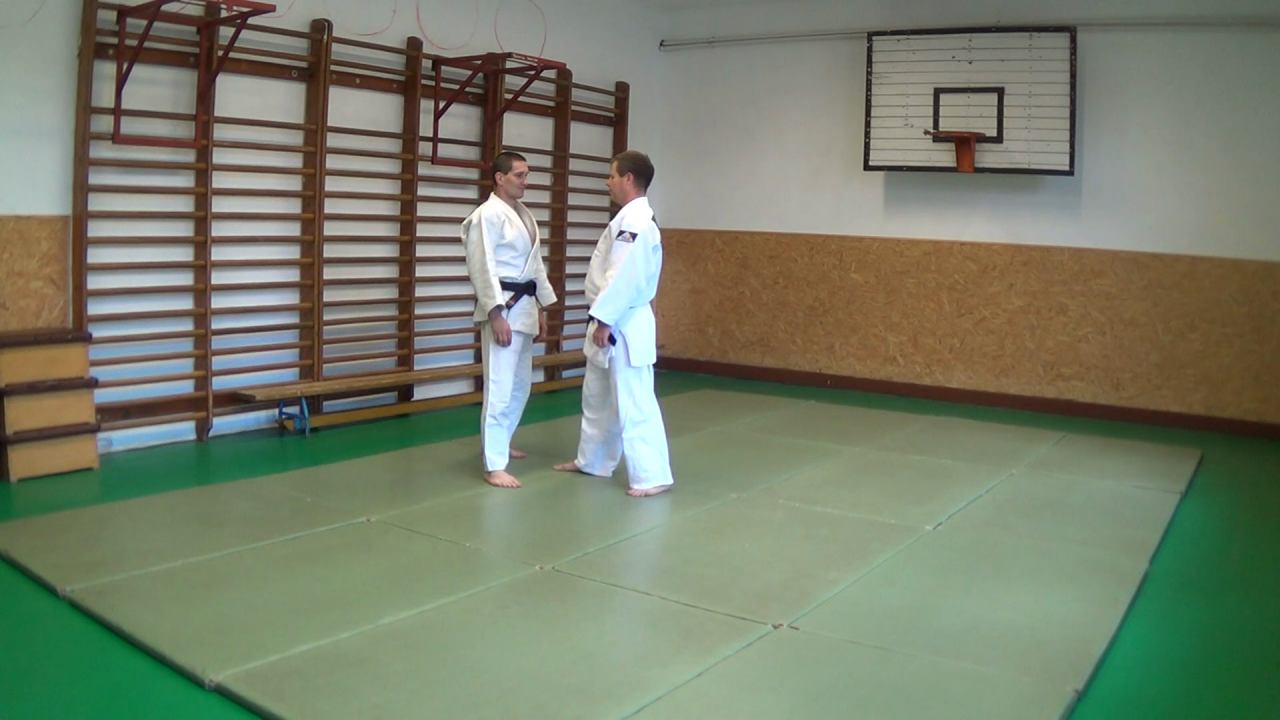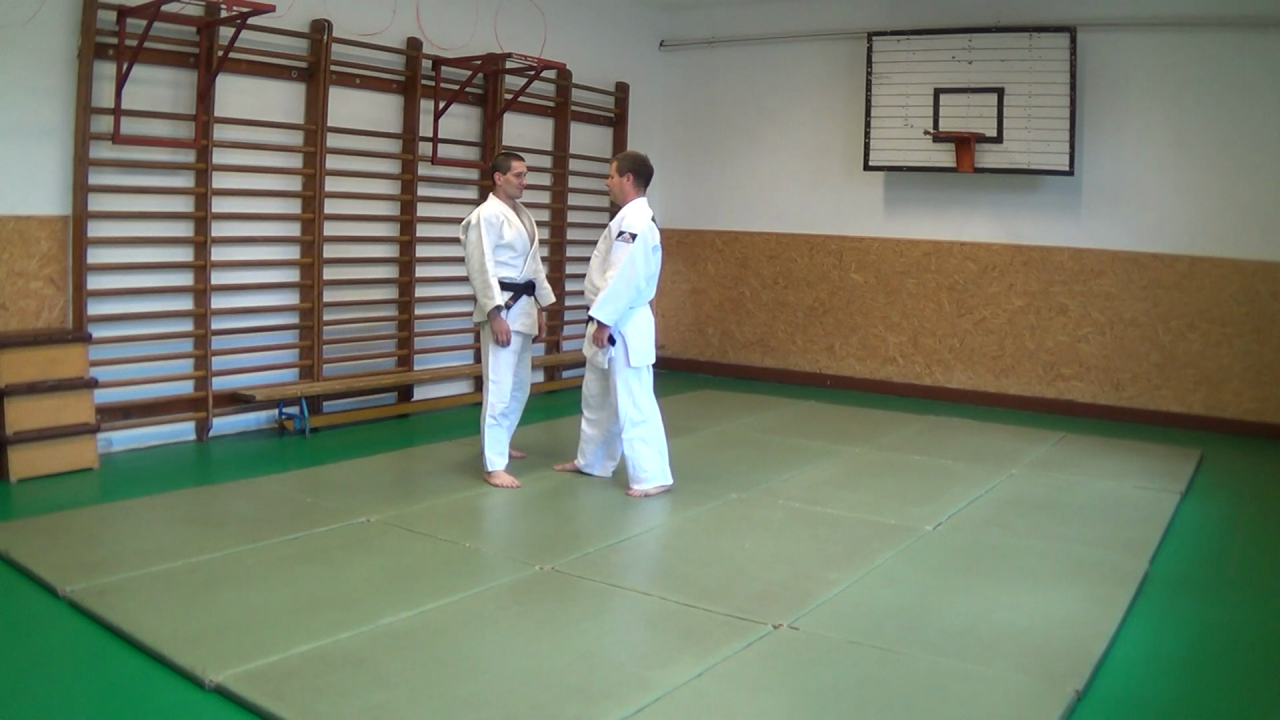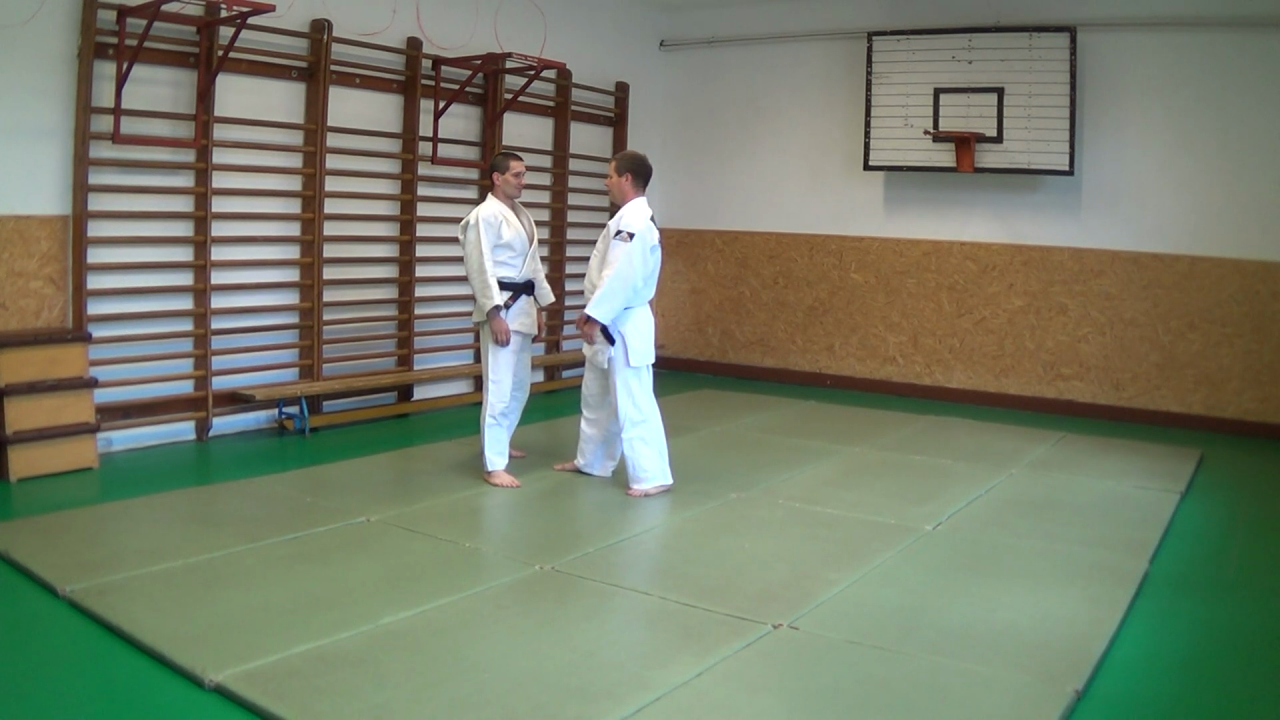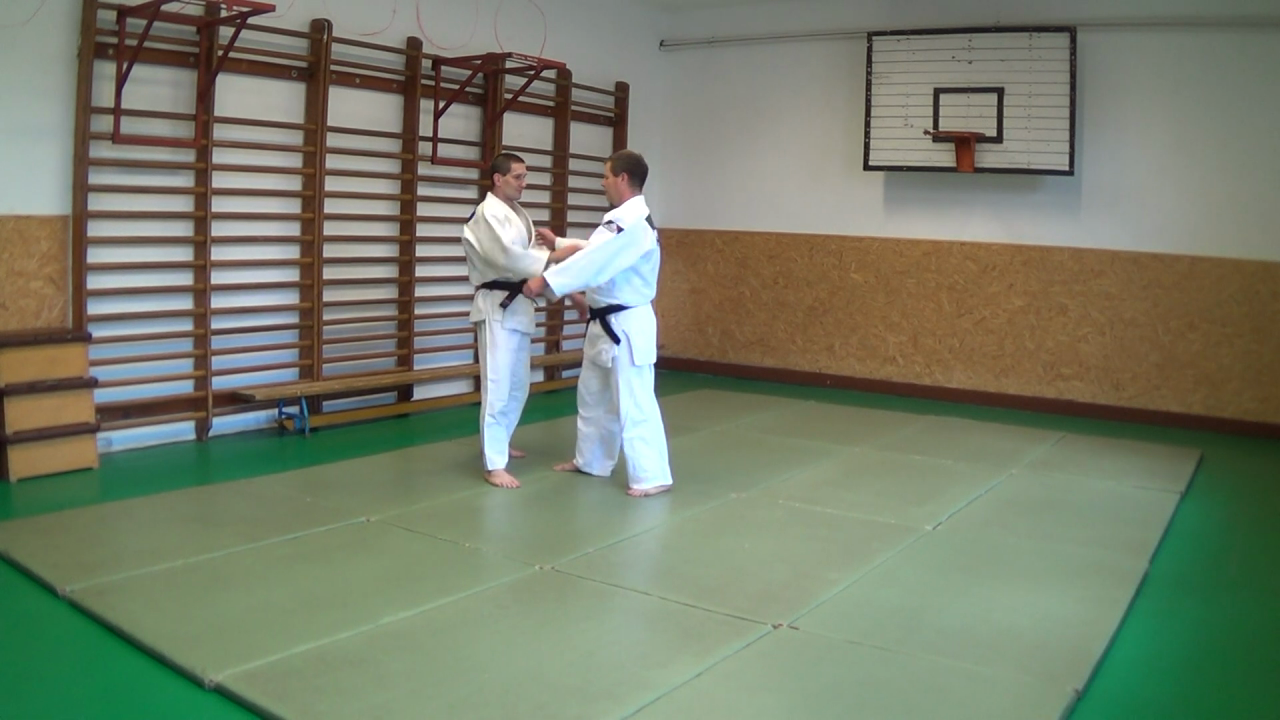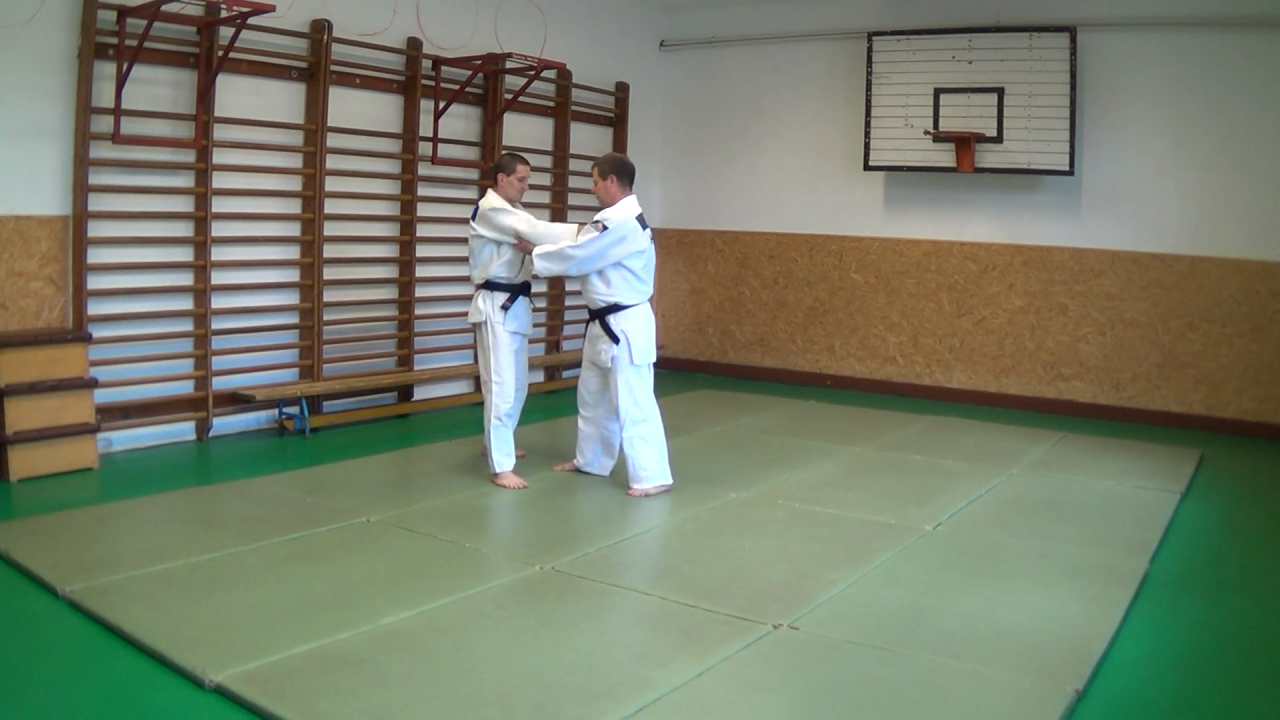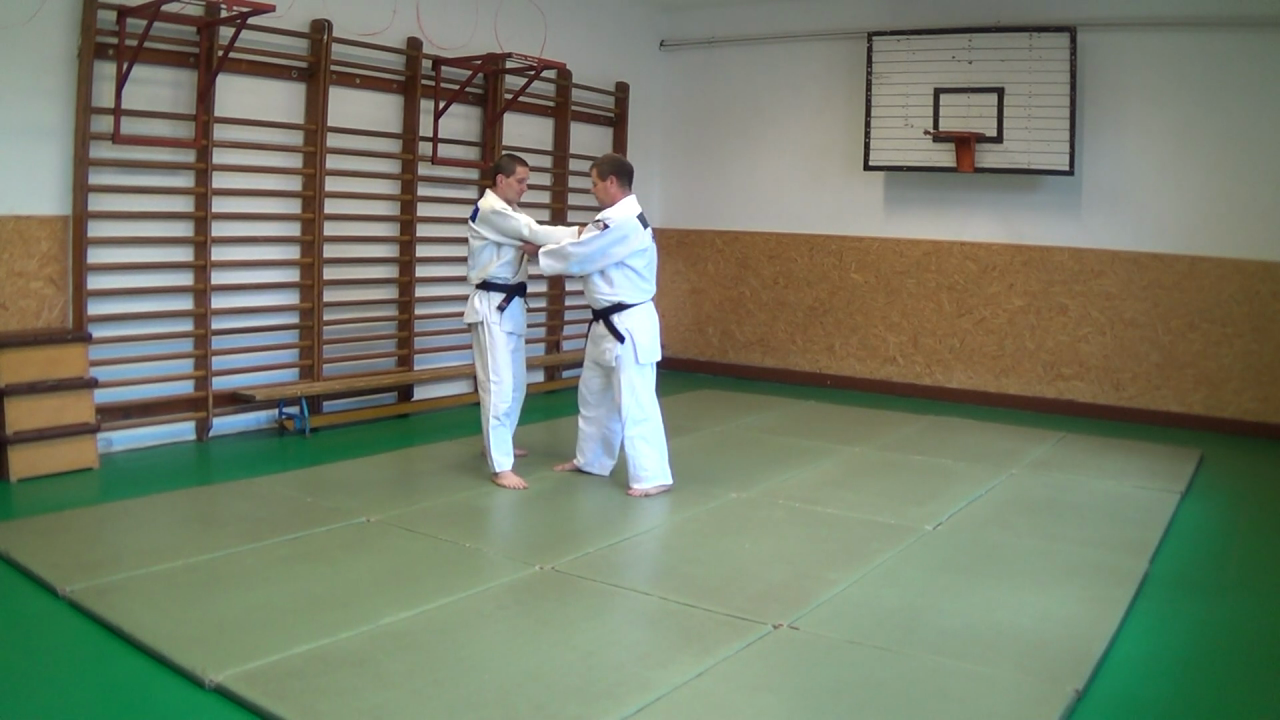
dt=0.4s
person 1, frame 1
left shoulder: (634, 221)
right shoulder: (631, 218)
left elbow: (624, 278)
left wrist: (604, 320)
left hip: (624, 326)
right hip: (614, 323)
left knee: (635, 404)
right knee: (598, 397)
left ankle: (652, 476)
right ankle: (592, 461)
person 1, frame 2
left shoulder: (634, 221)
right shoulder: (630, 218)
left elbow: (624, 278)
left wrist: (603, 320)
left hip: (623, 326)
right hip: (614, 323)
left knee: (633, 404)
right knee: (597, 397)
left ankle: (651, 476)
right ankle: (591, 461)
person 1, frame 3
left shoulder: (633, 221)
right shoulder: (631, 218)
left elbow: (621, 277)
left wrist: (592, 314)
right wrist: (594, 312)
left hip: (623, 326)
right hip: (612, 323)
left knee: (633, 404)
right knee: (596, 397)
left ankle: (651, 476)
right ankle: (591, 461)
person 1, frame 4
left shoulder: (629, 221)
right shoulder: (627, 218)
left elbow: (594, 261)
right elbow: (593, 252)
left wrist: (547, 279)
right wrist: (558, 243)
left hip: (626, 326)
right hip: (607, 324)
left knee: (634, 403)
right knee: (593, 395)
left ankle: (651, 476)
right ankle: (591, 460)
person 1, frame 5
left shoulder: (620, 222)
right shoulder: (622, 219)
left elbow: (576, 257)
right elbow: (586, 254)
left wrist: (534, 252)
right wrist: (542, 249)
left hip: (625, 325)
right hip: (606, 324)
left knee: (633, 403)
right knee: (593, 395)
left ankle: (651, 476)
right ankle: (591, 460)
person 1, frame 6
left shoulder: (621, 223)
right shoulder: (622, 218)
left elbow: (578, 257)
right elbow: (589, 255)
left wrist: (540, 252)
right wrist: (546, 251)
left hip: (629, 325)
right hip: (609, 324)
left knee: (635, 402)
right knee: (594, 395)
left ankle: (651, 476)
right ankle: (591, 459)
person 2, frame 1
left shoulder: (523, 214)
right shoulder: (487, 215)
right elbow: (482, 268)
left wrist: (540, 308)
right wrist: (496, 314)
left hip: (524, 306)
right hip: (501, 307)
left knee: (520, 384)
right knee: (500, 387)
left ankle: (500, 443)
right ankle: (494, 465)
person 2, frame 2
left shoulder: (523, 215)
right shoulder: (486, 216)
right elbow: (481, 269)
left wrist: (540, 308)
right wrist: (495, 314)
left hip: (524, 306)
right hip: (501, 307)
left knee: (519, 384)
right knee: (499, 387)
left ankle: (500, 443)
right ankle: (494, 465)
person 2, frame 3
left shoulder: (521, 215)
right shoulder: (484, 216)
right elbow: (480, 270)
left wrist: (539, 307)
right wrist: (495, 314)
left hip: (523, 306)
right hip: (500, 308)
left knee: (519, 384)
right knee: (499, 386)
left ankle: (500, 443)
right ankle: (494, 465)
person 2, frame 4
left shoulder: (518, 215)
right shoulder: (489, 213)
left elbow: (535, 255)
right elbow: (509, 256)
right wrist: (557, 255)
left hip: (519, 305)
right hip: (496, 306)
left knee: (517, 384)
right knee: (497, 385)
left ankle: (497, 443)
right ankle: (495, 465)
person 2, frame 5
left shoulder: (513, 211)
right shoulder: (490, 210)
left elbow: (536, 238)
right elbow: (536, 232)
left wrist: (580, 236)
right wrist: (583, 231)
left hip: (516, 305)
right hip: (496, 307)
left knee: (517, 384)
right knee: (501, 386)
left ankle: (498, 443)
right ankle: (501, 467)
person 2, frame 6
left shoulder: (509, 213)
right shoulder: (489, 210)
left elbow: (534, 242)
right elbow: (536, 234)
left wrist: (579, 237)
right wrist: (584, 233)
left hip: (510, 306)
right hip: (491, 307)
left knee: (515, 382)
right knee: (498, 386)
left ankle: (500, 443)
right ankle: (500, 466)
